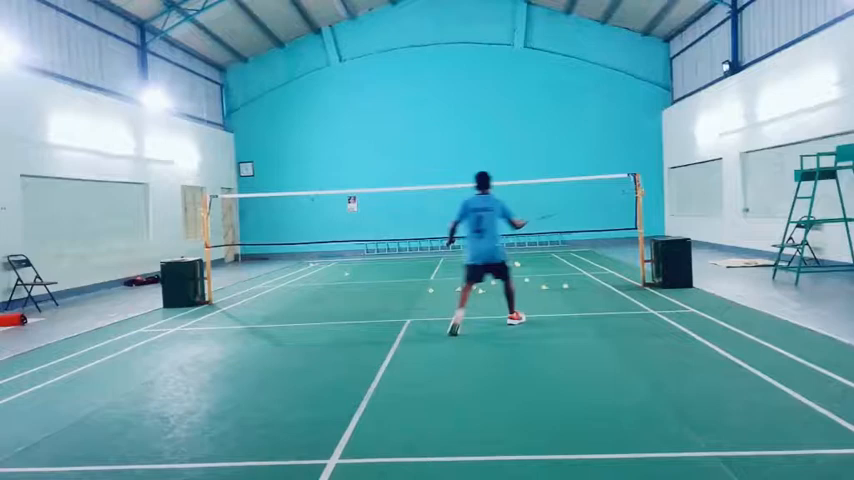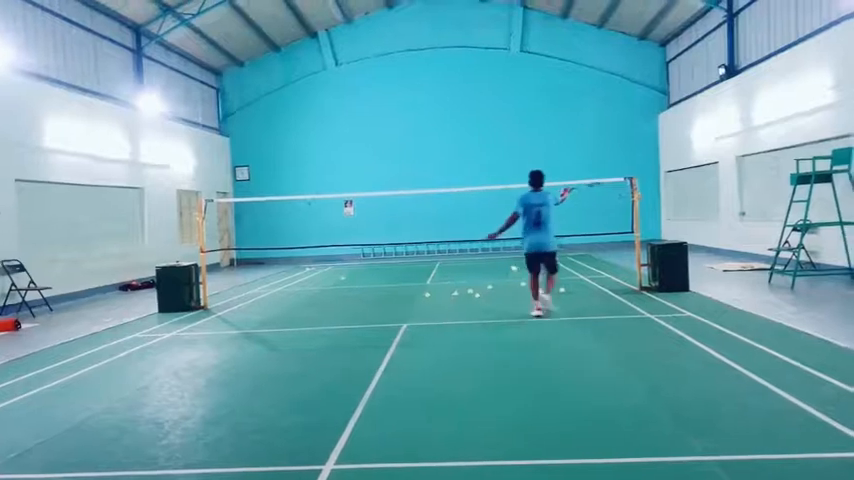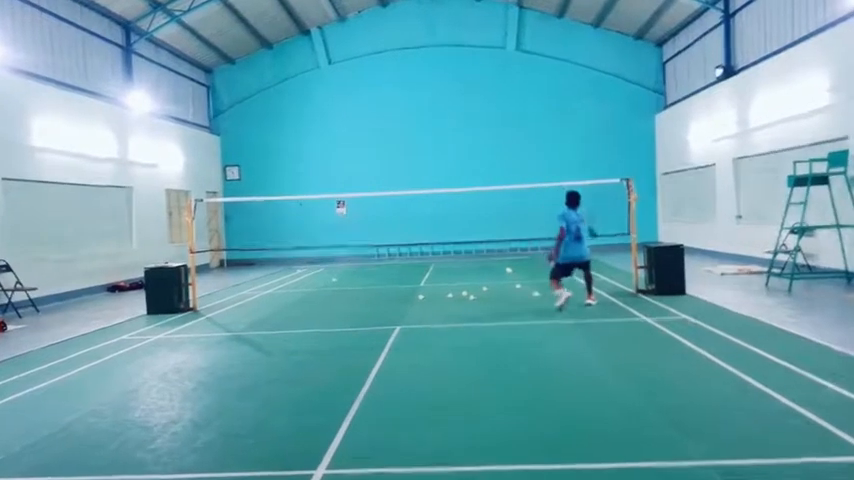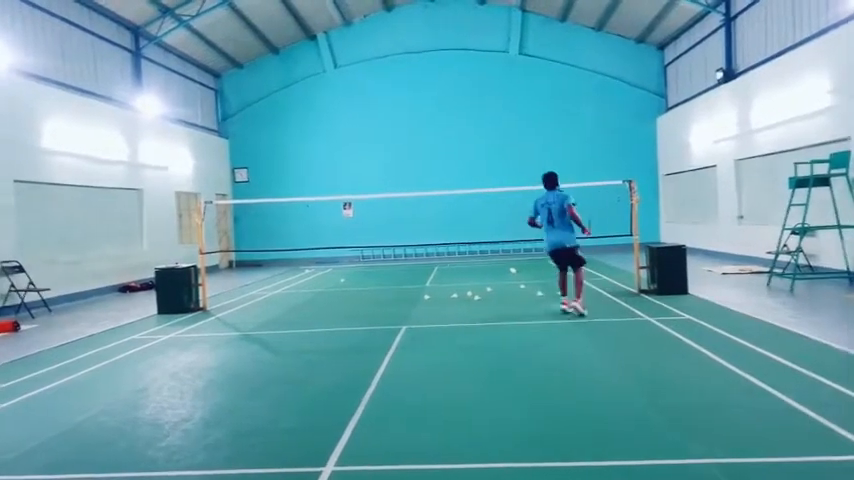
dt=0.5s
person 1, frame 1
left shoulder: (467, 203)
right shoulder: (498, 203)
left elbow: (454, 225)
right elbow: (515, 225)
left wrist: (450, 240)
right wrist: (523, 222)
left hip: (474, 255)
right hip: (494, 253)
left knee: (468, 285)
right knee: (507, 281)
left ankle: (458, 314)
right ankle: (513, 315)
person 1, frame 2
left shoulder: (524, 199)
right shoulder: (549, 197)
left elbow: (514, 218)
right elbow: (560, 201)
left wrist: (498, 233)
right wrist: (565, 194)
left hip: (530, 244)
right hip: (547, 244)
left knee: (534, 274)
right knee: (551, 273)
left ankle: (537, 306)
right ankle: (546, 296)
person 1, frame 3
left shoulder: (563, 216)
right shoulder: (582, 216)
left elbow: (562, 234)
right elbow: (591, 232)
left wrist: (555, 251)
right wrist: (592, 233)
left hip: (566, 256)
right hip: (583, 255)
left knee: (554, 279)
right knee: (586, 271)
left ankle: (562, 293)
right ankle: (590, 297)
person 1, frame 4
left shoulder: (538, 202)
right shoulder: (564, 197)
left elbow: (531, 222)
right elbow: (572, 213)
left wrist: (540, 225)
right wrist: (583, 228)
left hip: (551, 244)
right hip: (567, 241)
left knee: (563, 271)
right knee: (578, 269)
left ankle: (565, 301)
right ankle: (577, 301)
